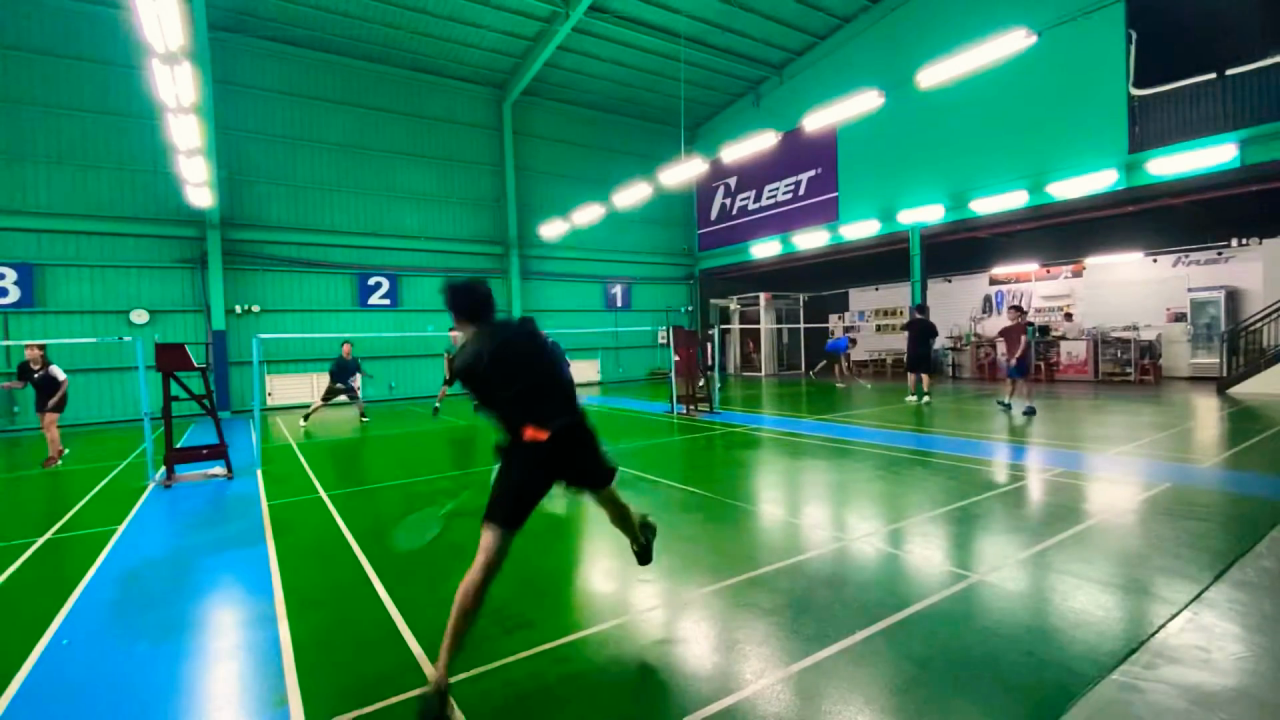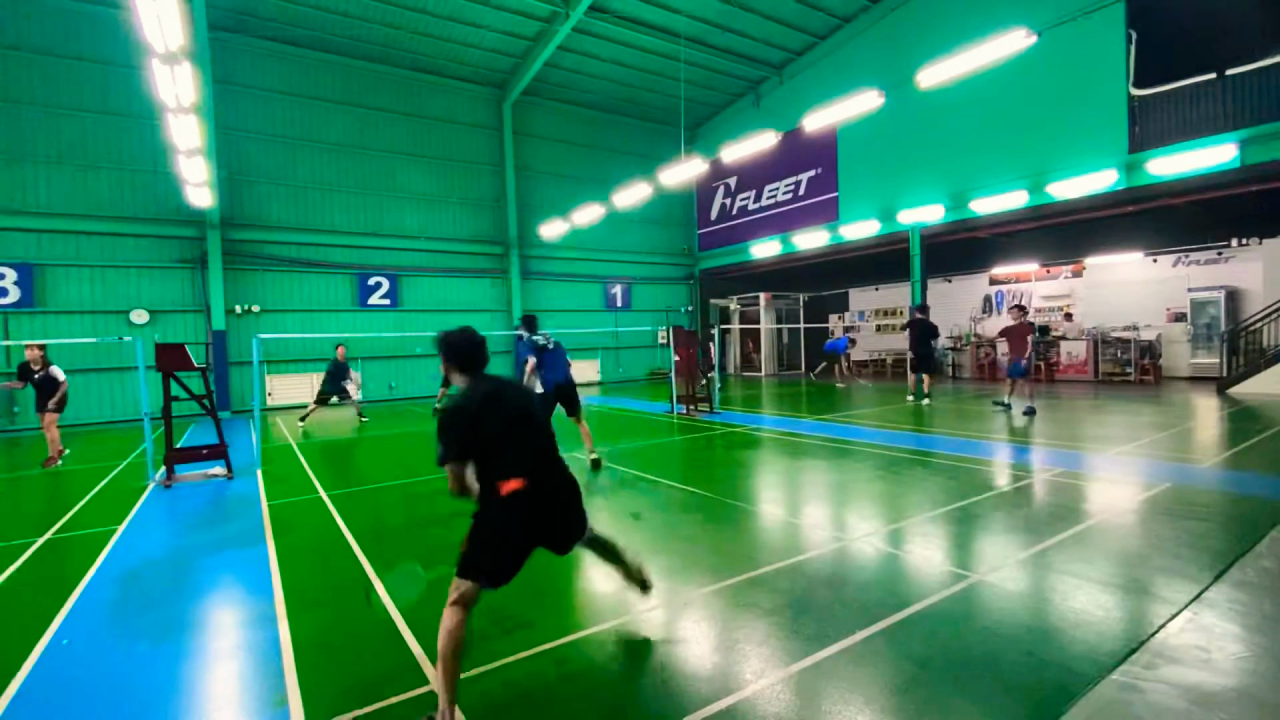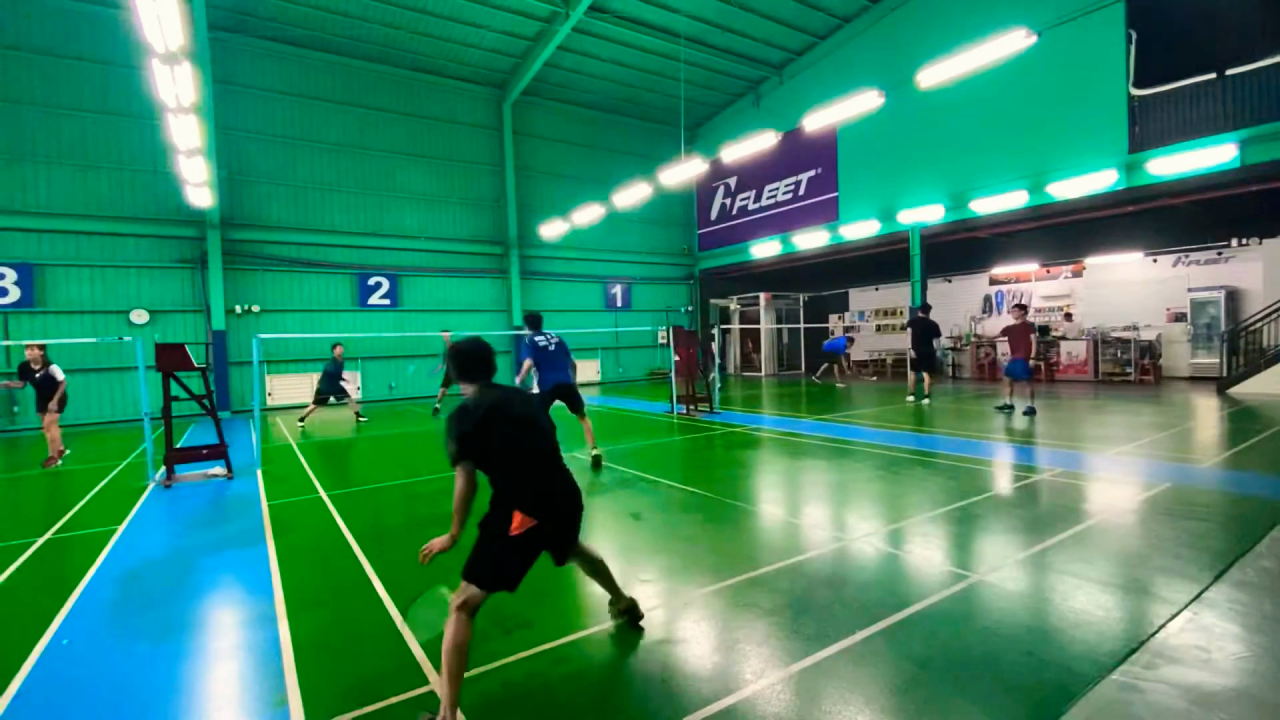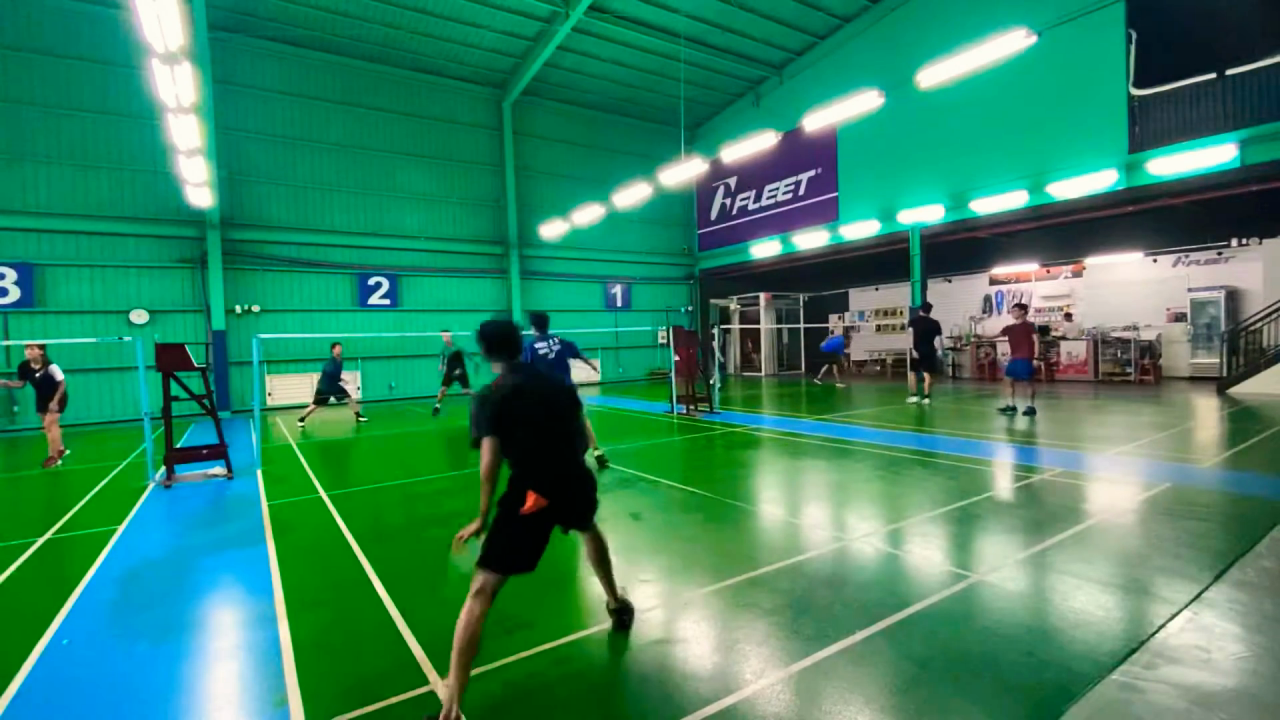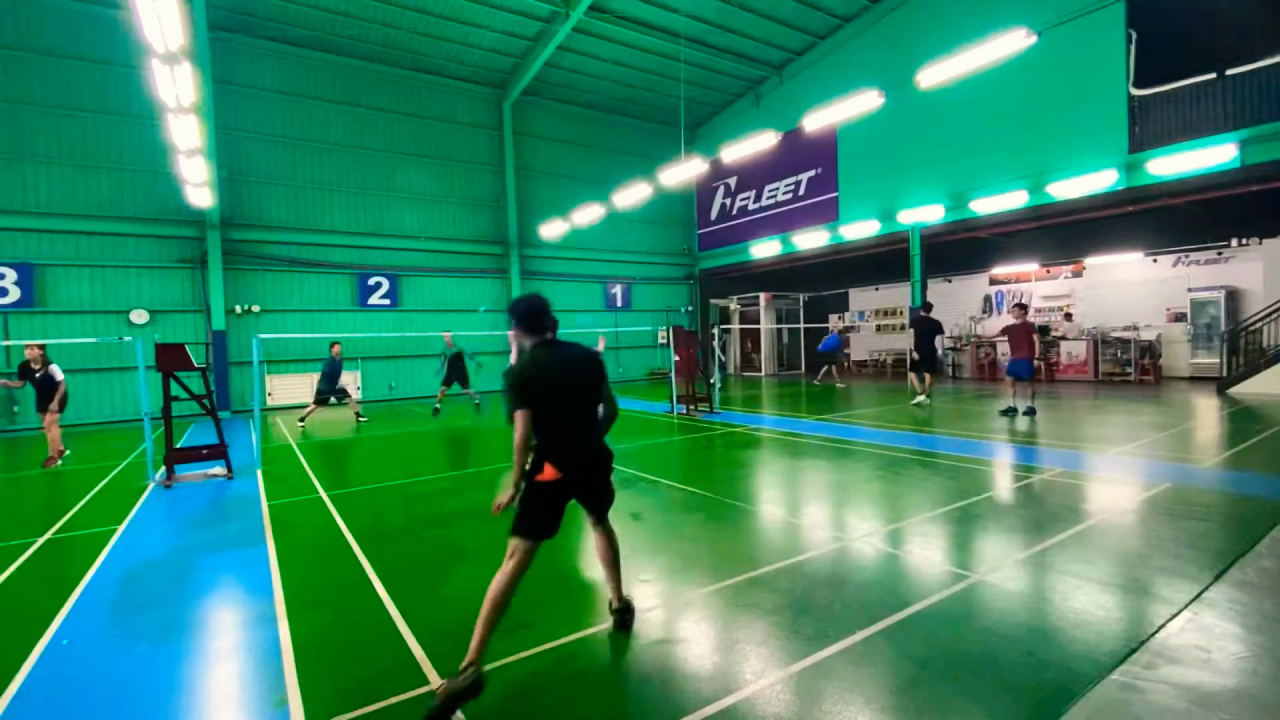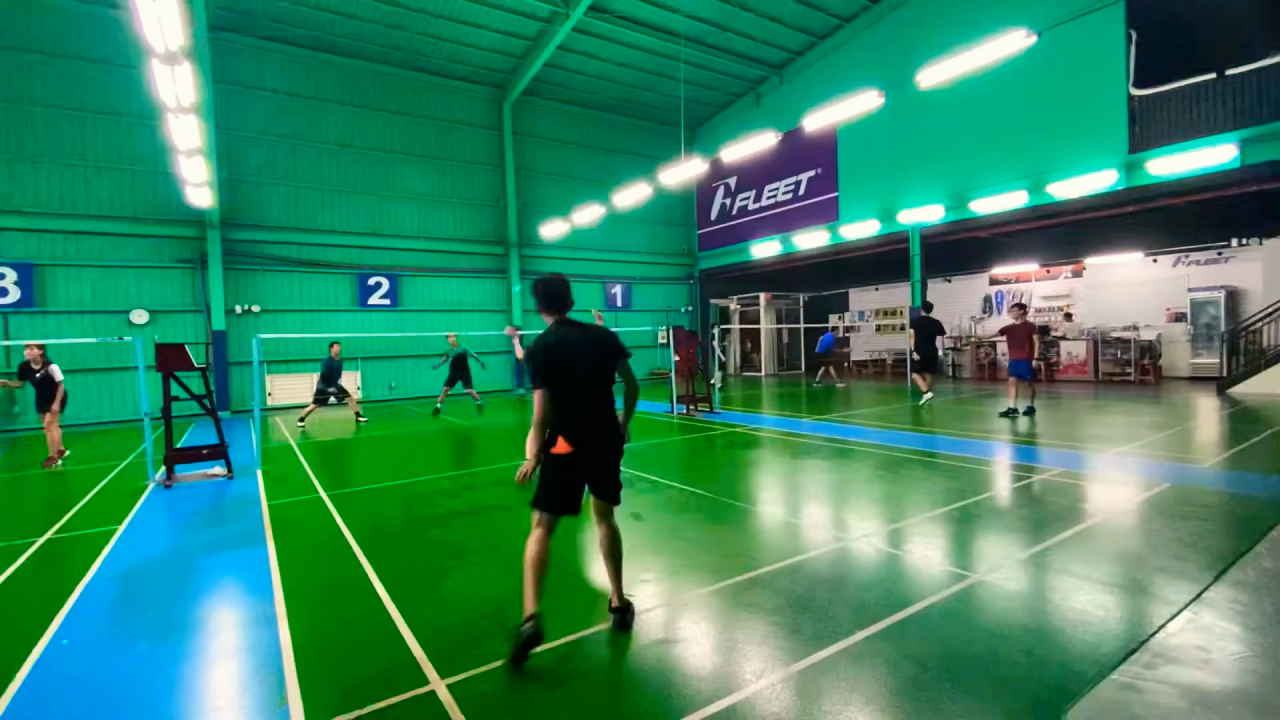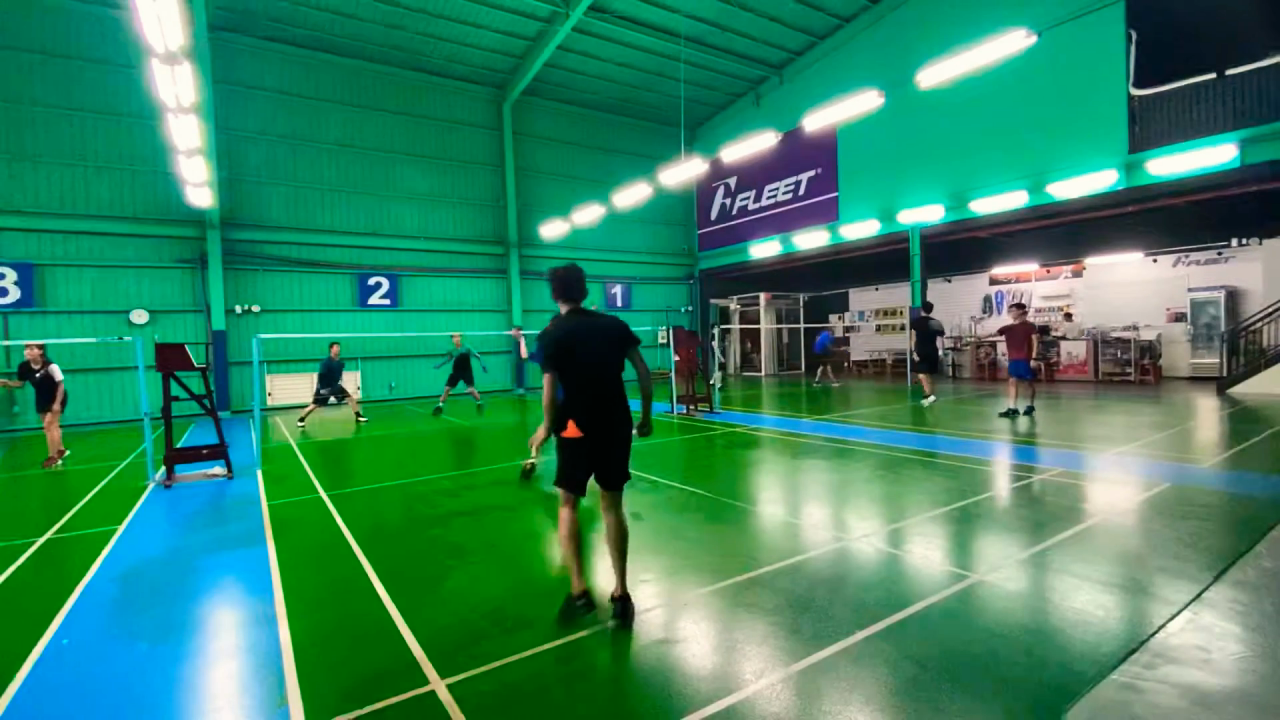
dt=0.1s
person 1, frame 1
left shoulder: (468, 362)
right shoulder: (523, 330)
left elbow: (501, 416)
left hip: (532, 443)
right hip: (572, 432)
right knee: (604, 493)
right ankle: (640, 534)
person 1, frame 2
left shoulder: (454, 411)
right shoulder: (521, 390)
left elbow: (457, 484)
left wrist: (477, 493)
left hip: (513, 498)
right hip: (559, 490)
left knee: (459, 601)
right knee: (585, 539)
right ankle: (634, 575)
person 1, frame 3
left shoulder: (463, 416)
right shoulder: (528, 400)
left elbow: (466, 483)
left wrist: (452, 535)
left hip: (521, 513)
right hip: (565, 499)
left knee: (463, 606)
right knee: (575, 550)
right ankle: (623, 602)
person 1, frame 4
left shoulder: (489, 398)
right shoulder: (557, 383)
left elbow: (490, 462)
right elbow: (581, 440)
left wrist: (482, 518)
left hip: (533, 492)
right hip: (577, 485)
left knee: (481, 594)
right knee: (589, 531)
right ankle: (618, 605)
person 1, frame 5
left shoulder: (522, 371)
right shoulder: (587, 358)
left elbow: (523, 432)
right elbow: (611, 409)
left wrist: (514, 484)
left hip: (553, 466)
right hip: (594, 458)
left knee: (514, 562)
right knee: (601, 522)
right ankle: (619, 603)
person 1, frame 6
left shoulder: (540, 348)
right shoulder: (604, 336)
left elbow: (541, 407)
right elbow: (631, 386)
left wrist: (534, 455)
right wrist: (624, 427)
left hip: (566, 444)
right hip: (607, 440)
left knee: (542, 529)
right knee: (605, 518)
left ankle: (531, 617)
right ankle: (619, 604)
person 1, frame 7
left shoulder: (552, 335)
right shoulder: (614, 325)
left elbow: (550, 390)
right elbow: (643, 373)
left wrist: (545, 428)
right wrist: (646, 416)
left hip: (577, 427)
right hip: (616, 424)
left knee: (567, 506)
right knee: (612, 507)
left ankle: (579, 591)
right ankle: (621, 595)
